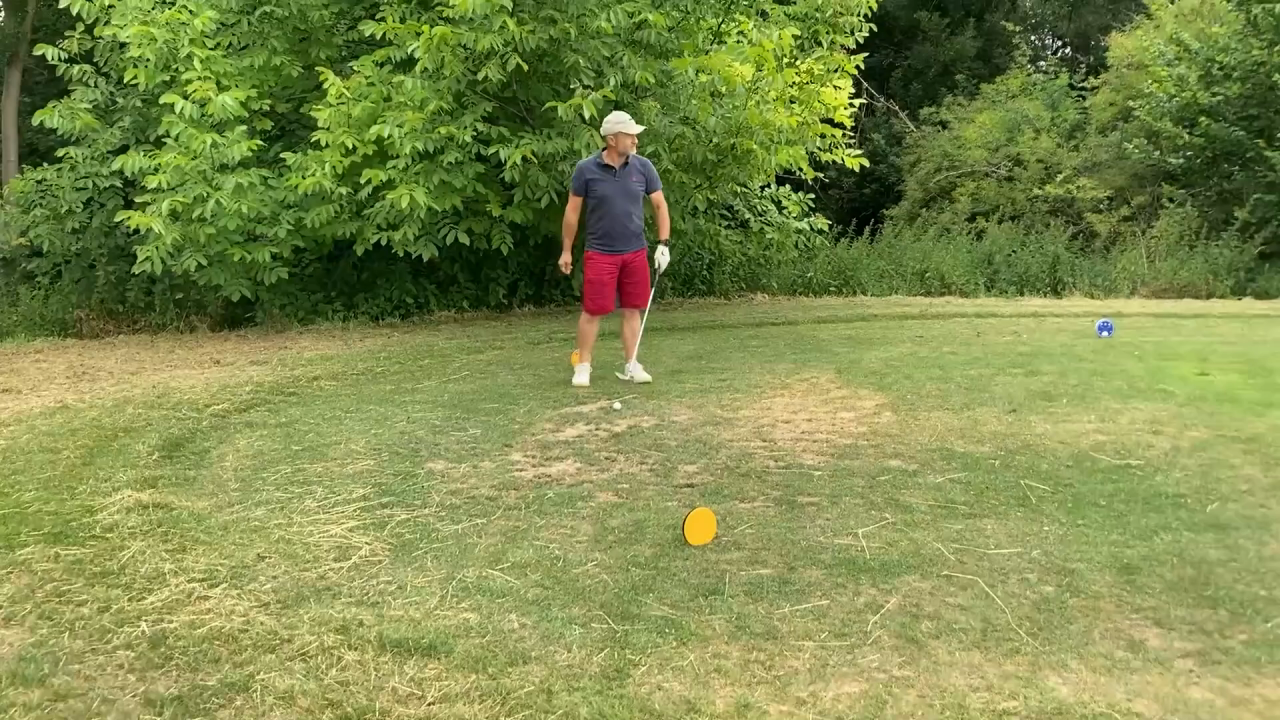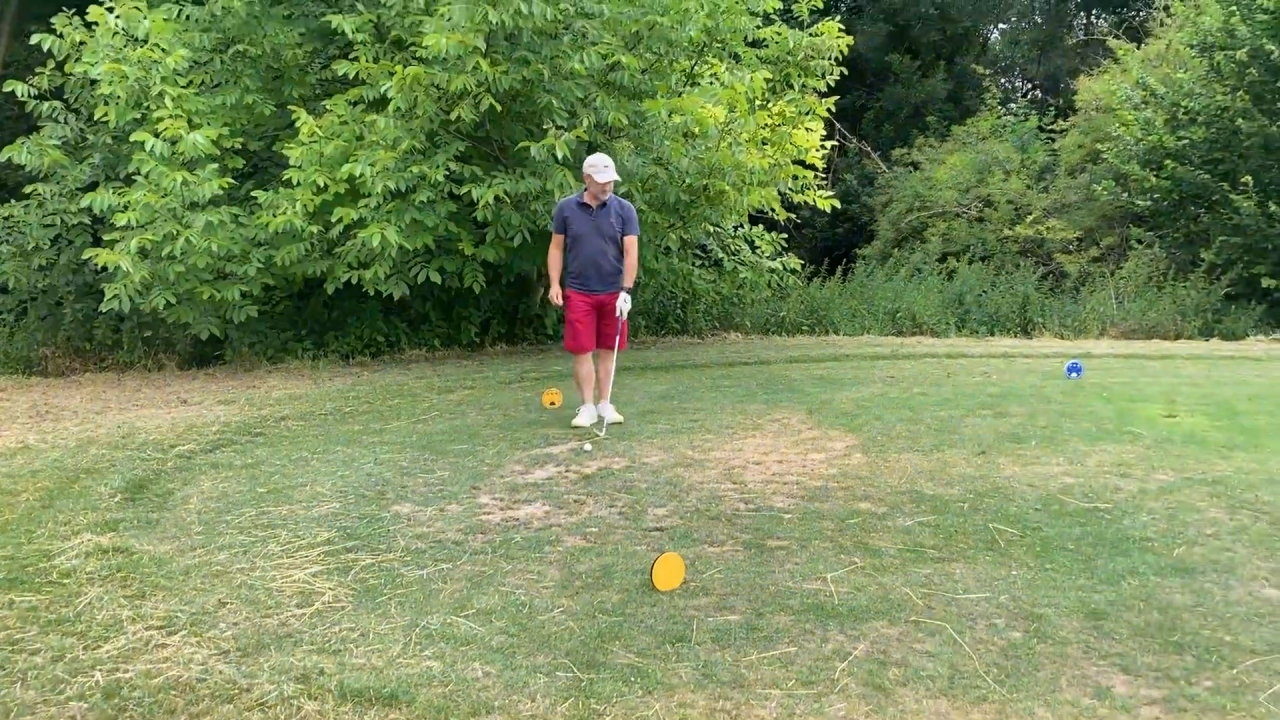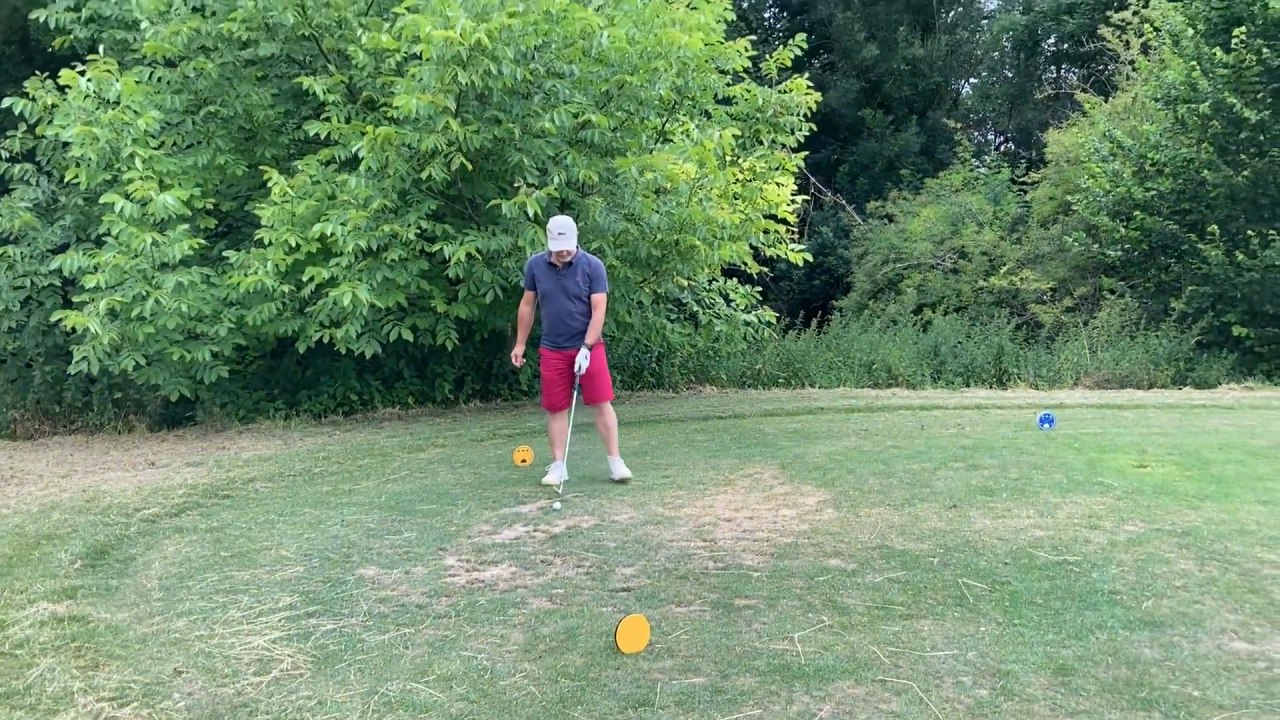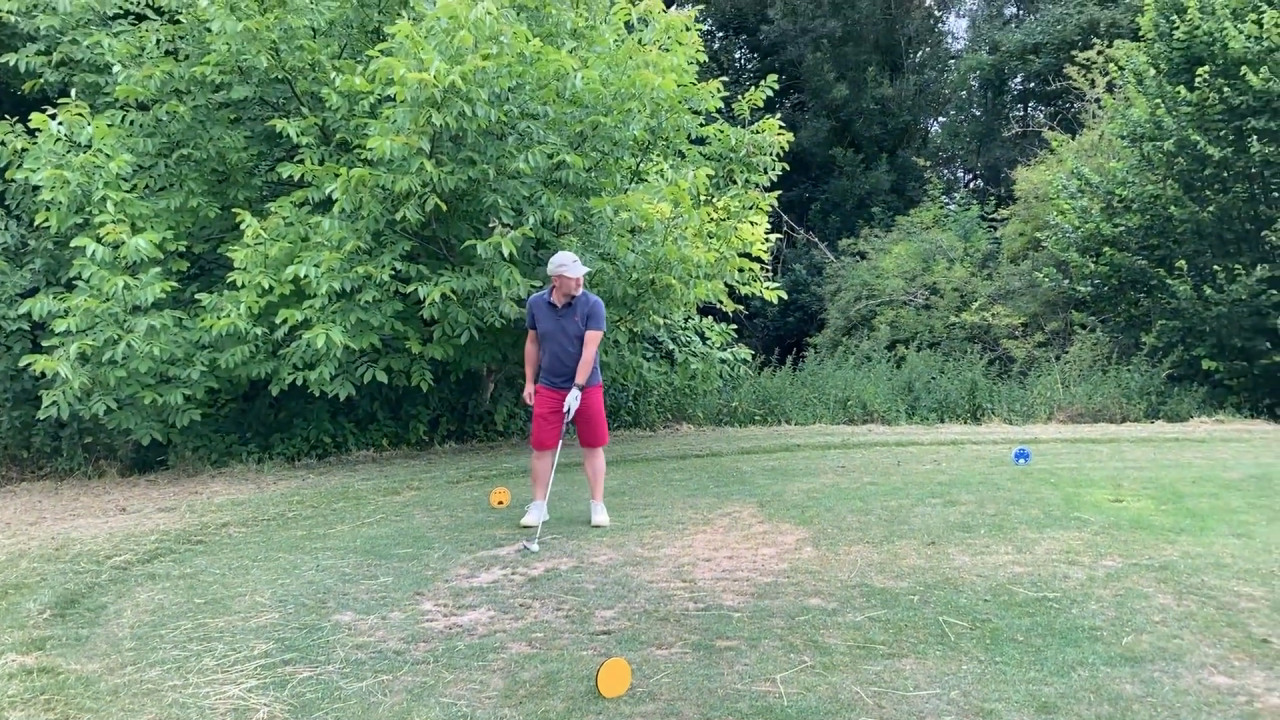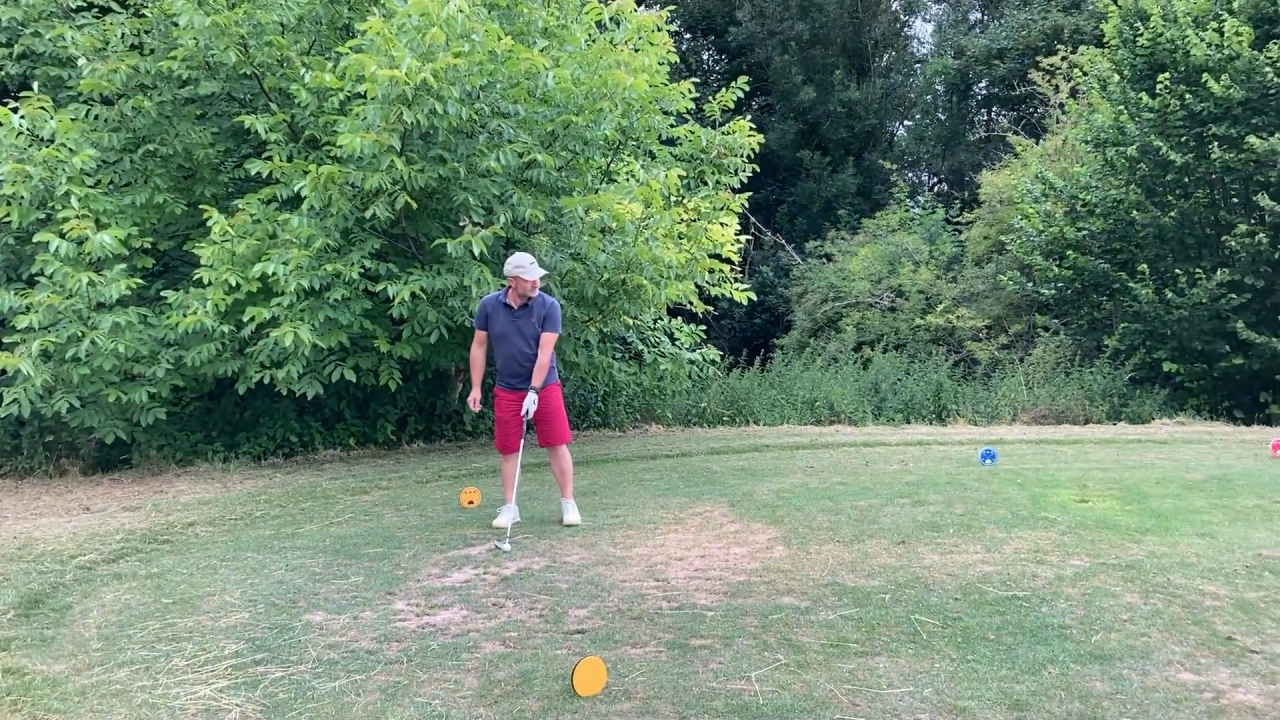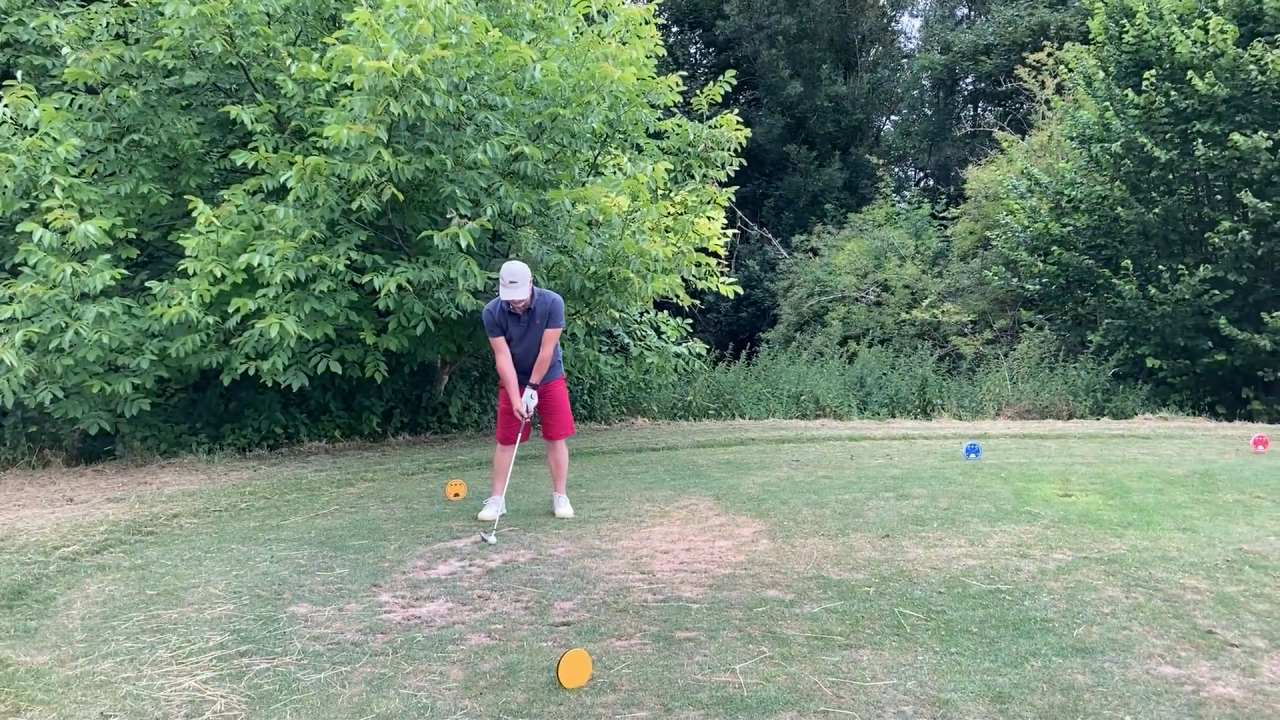
dt=0.5s
person 1, frame 1
left shoulder: (644, 167)
right shoulder: (585, 169)
left elbow: (660, 206)
right elbow: (573, 211)
left wrist: (663, 244)
right wrist: (566, 250)
left hip: (636, 252)
right hip: (600, 253)
left knee: (632, 310)
right knee: (593, 311)
left ankle: (631, 364)
right ankle: (583, 365)
person 1, frame 2
left shoulder: (624, 209)
right shoulder: (566, 208)
left elbow: (631, 253)
right elbow: (556, 248)
left wrist: (626, 291)
right wrist: (554, 284)
left hip: (613, 293)
right hip: (577, 293)
left knee: (607, 350)
right knee: (581, 351)
left ankle: (604, 404)
right ankle: (587, 407)
person 1, frame 3
left shoulder: (593, 266)
right shoulder: (535, 265)
left elbow: (598, 311)
right elbow: (527, 305)
left wrist: (586, 348)
right wrist: (520, 342)
left hip: (589, 346)
right hip: (552, 349)
left knee: (601, 403)
right knee: (555, 408)
left ankle: (615, 460)
right ankle: (558, 465)
person 1, frame 4
left shoulder: (593, 305)
right shoulder: (535, 304)
left elbow: (589, 351)
left wrist: (577, 389)
right wrist: (530, 382)
left hip: (587, 387)
right hip: (548, 388)
left knee: (593, 447)
right knee: (541, 448)
left ankle: (597, 505)
right ankle: (538, 505)
person 1, frame 5
left shoulder: (549, 306)
right shoulder: (488, 306)
left elbow: (544, 352)
right elbow: (478, 347)
left wrist: (534, 391)
right wrist: (475, 388)
left hip: (544, 386)
right hip: (506, 390)
left knee: (558, 445)
right knee: (508, 450)
left ankle: (568, 503)
right ankle: (509, 507)
person 1, frame 6
left shoulder: (552, 303)
right shoulder: (492, 312)
left elbow: (547, 350)
right elbow: (503, 357)
left wrist: (532, 387)
right wrist: (516, 397)
left hip: (550, 379)
right hip: (513, 382)
left knee: (556, 438)
right knee: (506, 441)
left ankle: (560, 496)
right ankle: (496, 499)
